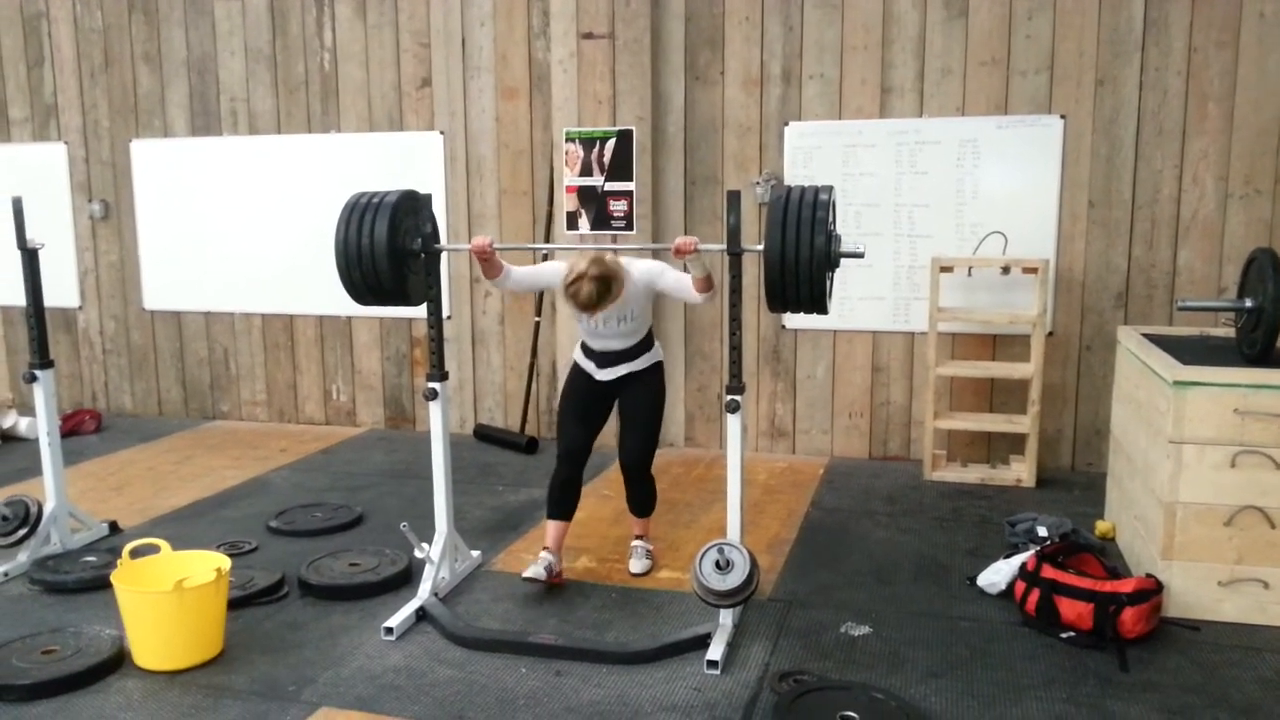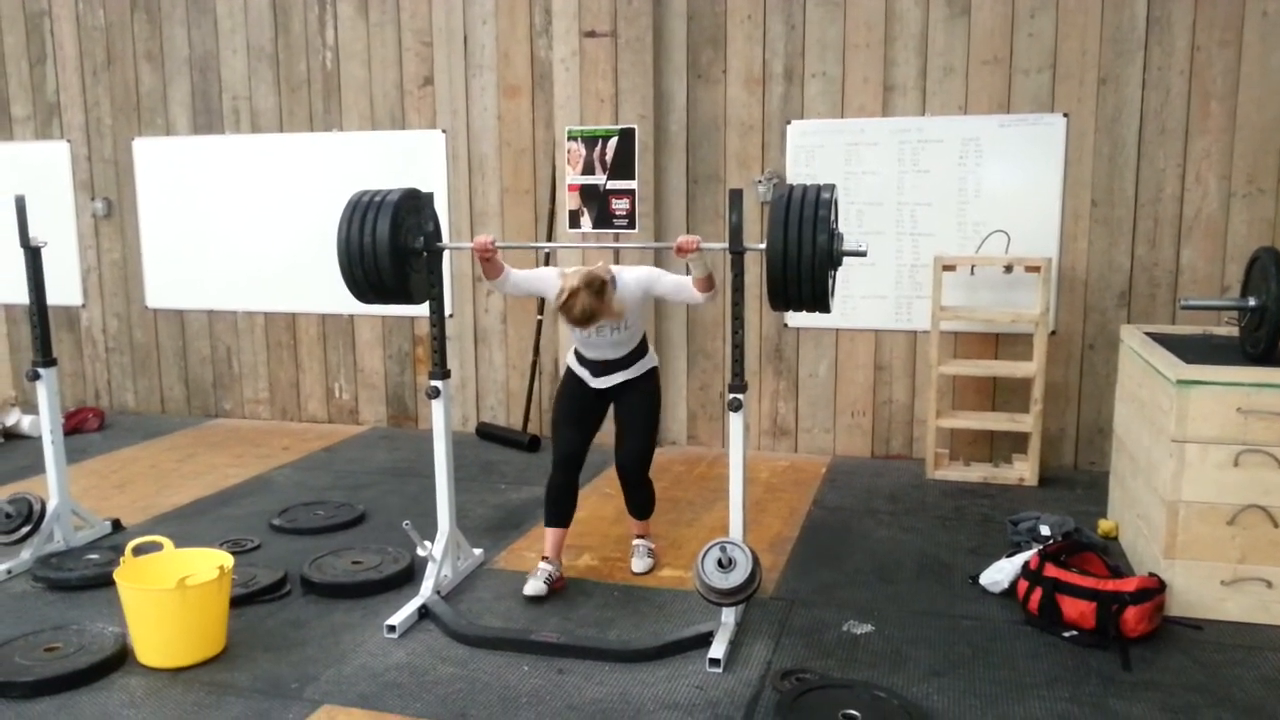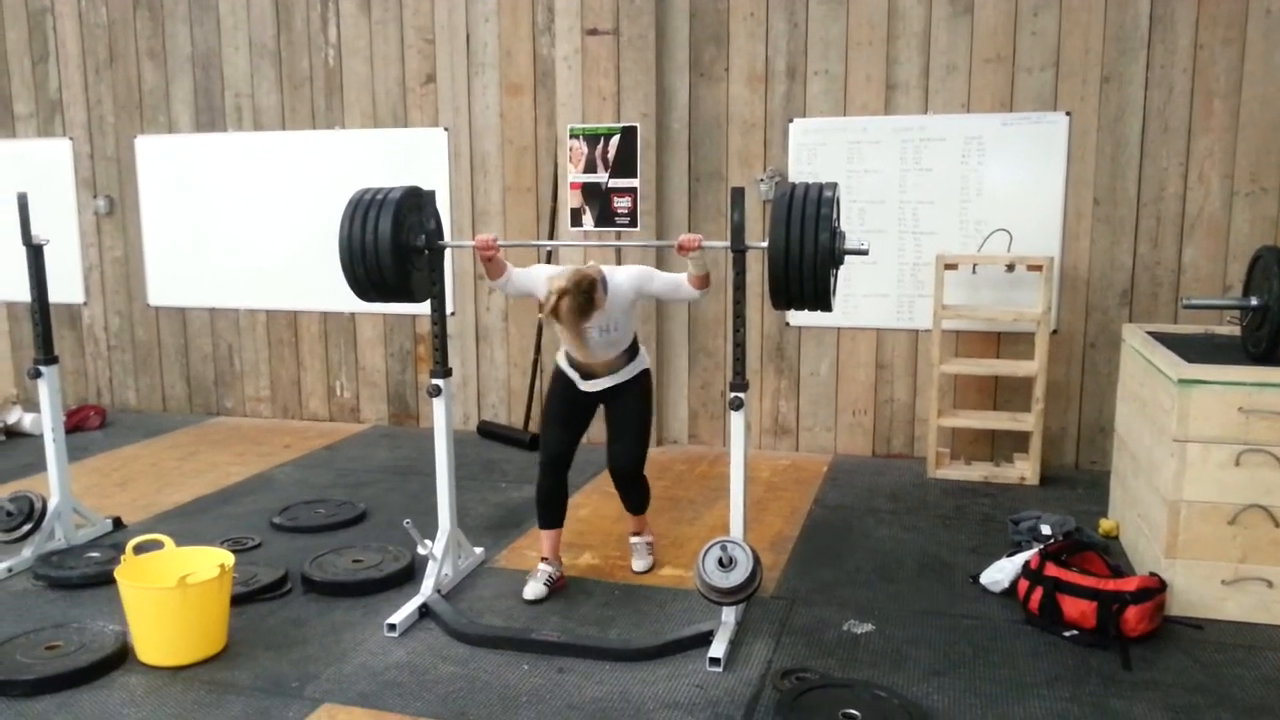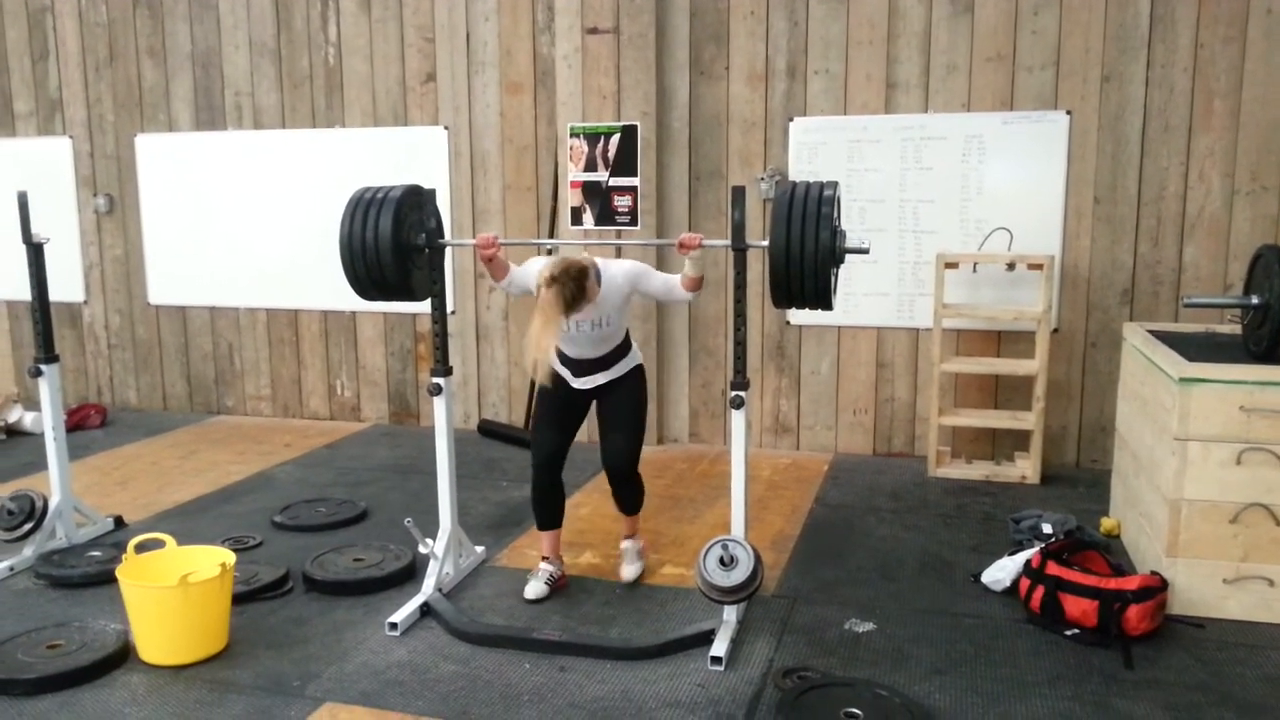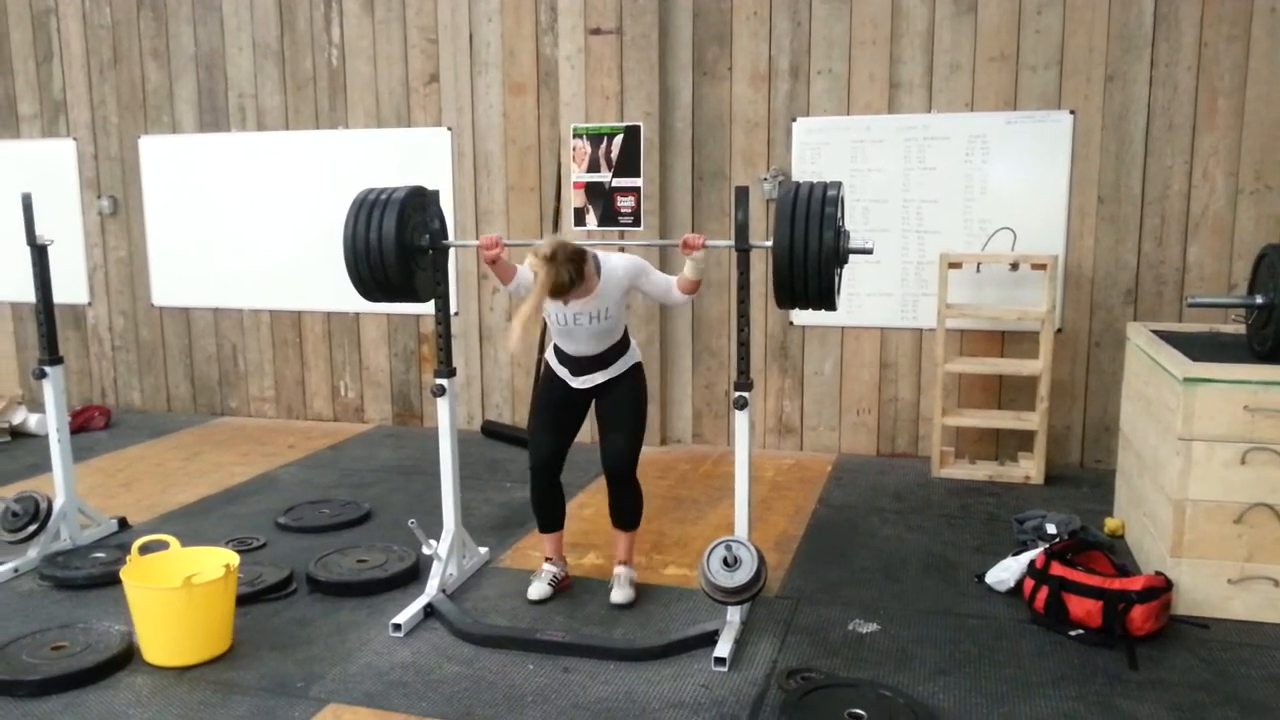
dt=0.1s
person 1, frame 1
left shoulder: (643, 274)
right shoulder: (564, 274)
left elbow: (701, 293)
right elbow: (508, 278)
left wrist: (694, 261)
right wrist: (487, 259)
left hip: (640, 372)
right hip: (589, 370)
left knee: (635, 460)
right knee: (569, 457)
left ankle: (640, 541)
right ankle: (550, 555)
person 1, frame 2
left shoulder: (636, 281)
right shoulder: (554, 284)
left elbow: (701, 292)
right elbow: (505, 280)
left wrist: (696, 260)
right wrist: (487, 259)
left hip: (634, 377)
right hip: (582, 376)
left knee: (632, 465)
right knee: (564, 462)
left ankle: (642, 539)
right ankle: (550, 563)
person 1, frame 3
left shoulder: (628, 281)
right shoulder: (546, 281)
left elbow: (695, 289)
right elbow: (506, 280)
left wrist: (695, 259)
right wrist: (490, 259)
left hip: (627, 379)
right hip: (572, 378)
left knee: (625, 465)
right knee: (551, 462)
left ankle: (640, 534)
right ankle: (549, 564)
person 1, frame 4
left shoulder: (621, 275)
right shoulder: (541, 279)
left elbow: (684, 290)
right elbow: (508, 279)
left wrist: (693, 260)
right wrist: (491, 259)
left hip: (619, 377)
right hip: (564, 375)
left knee: (619, 464)
right knee: (544, 462)
left ankle: (631, 540)
right ankle: (550, 564)
person 1, frame 5
left shoulder: (622, 267)
right shoulder: (540, 273)
left elbow: (678, 293)
right elbow: (514, 283)
left wrist: (694, 260)
right wrist: (494, 261)
left hip: (618, 376)
right hip: (562, 375)
left knee: (619, 467)
right knee: (542, 464)
left ankle: (623, 566)
right ankle: (553, 564)
